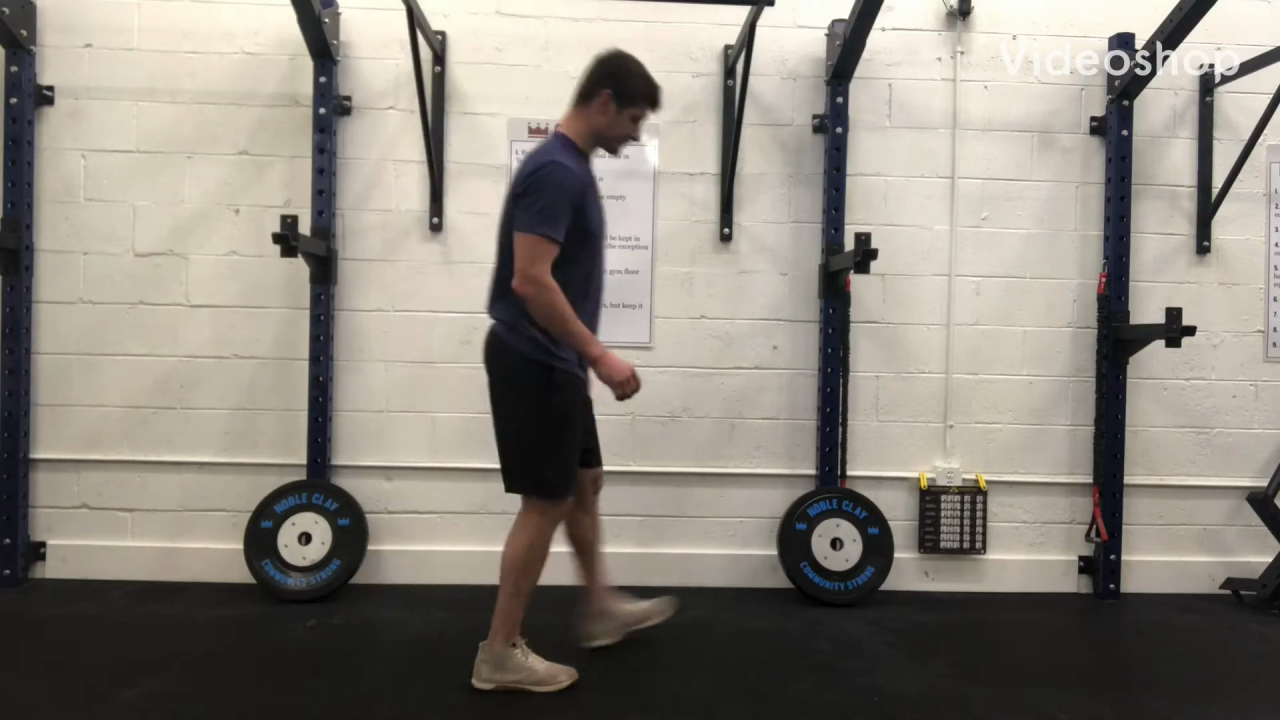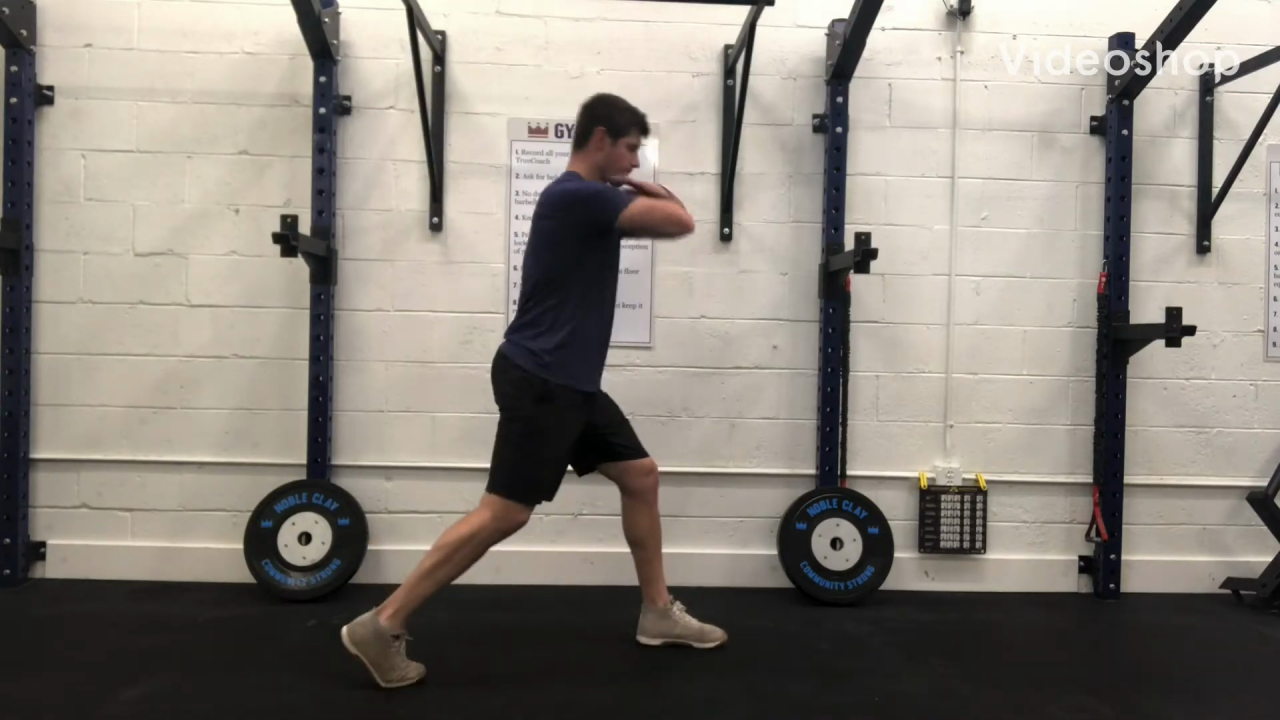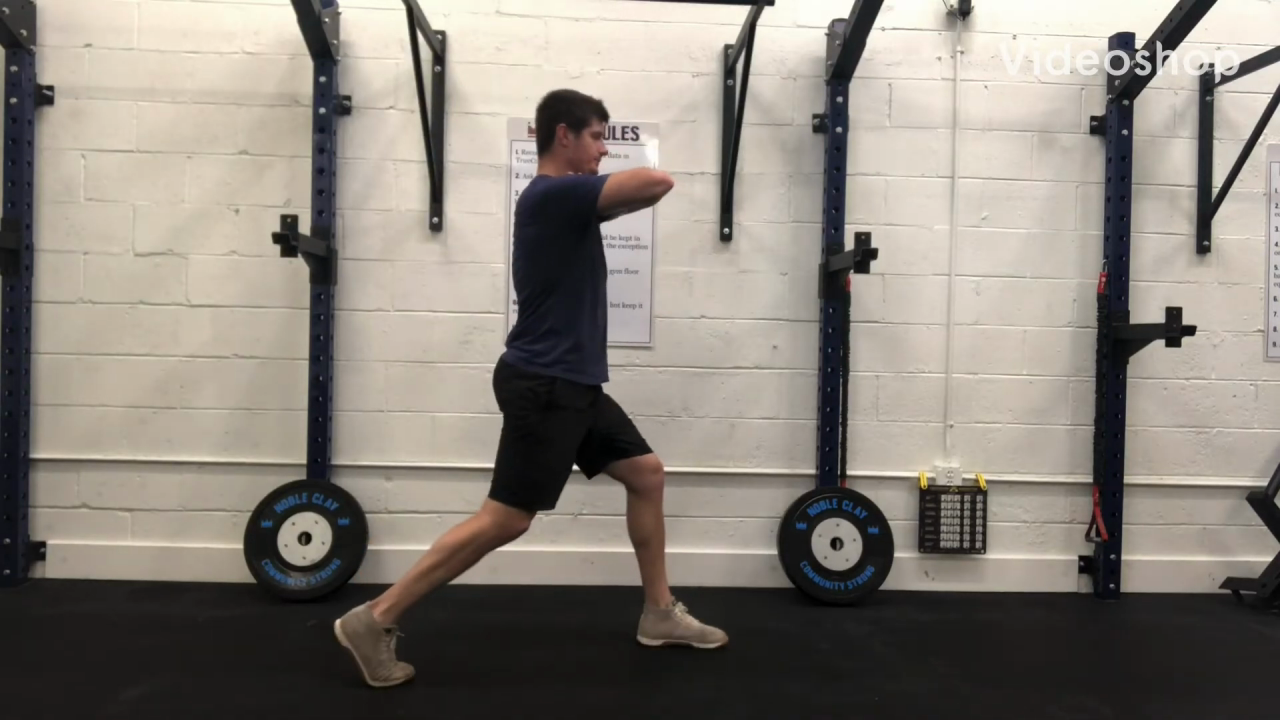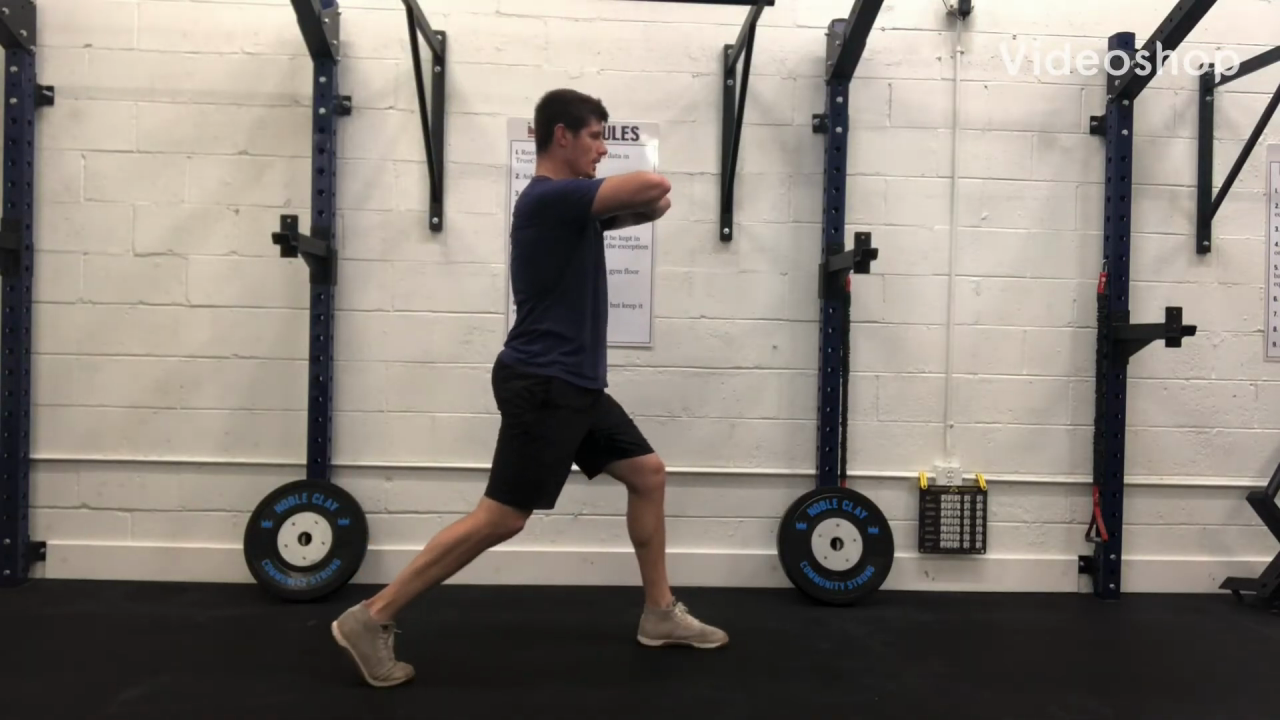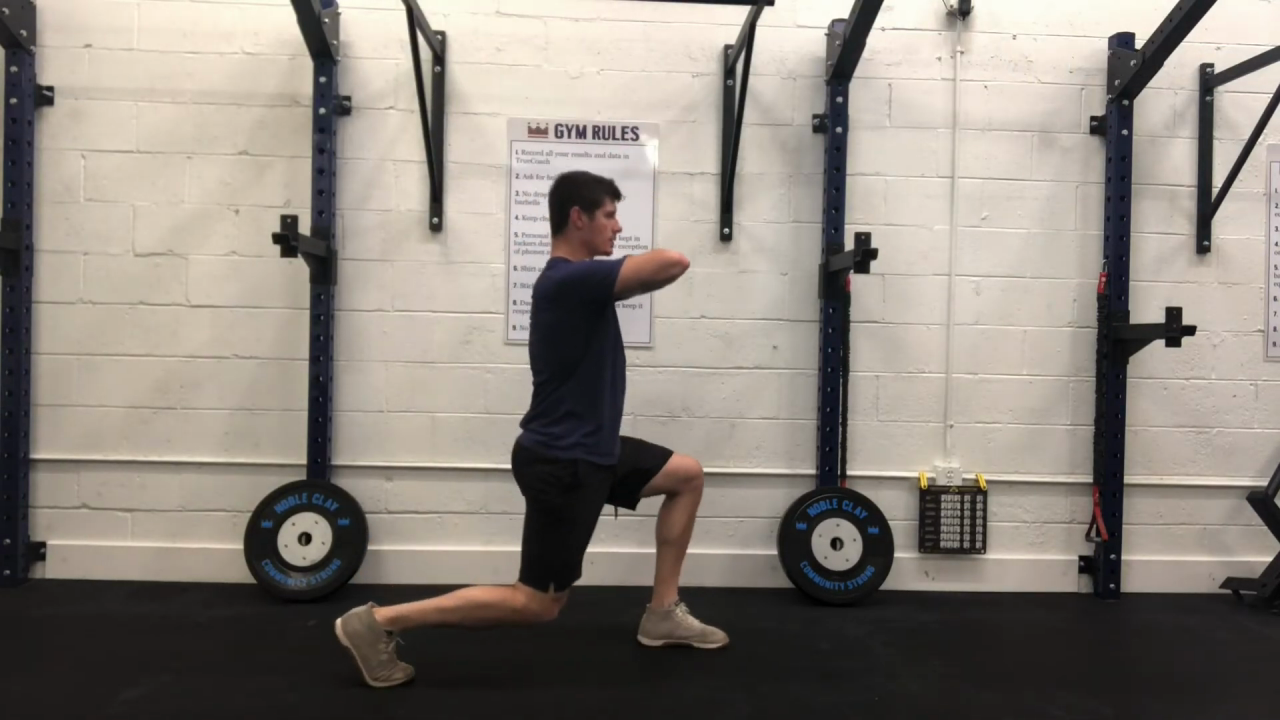
dt=1s
person 1, frame 1
left shoulder: (564, 164)
right shoulder: (558, 171)
right elbow: (531, 279)
left wrist: (582, 354)
right wrist: (599, 357)
left hip: (546, 357)
right hip: (535, 360)
left knee: (583, 483)
right knee: (547, 501)
left ankle: (602, 610)
right ankle: (500, 652)
person 1, frame 2
left shoulder: (594, 200)
right shoulder: (577, 196)
left elbow: (666, 214)
right elbow: (678, 224)
left wrist: (648, 192)
right wrist: (661, 201)
left hip: (573, 380)
right hip: (537, 379)
left knee: (641, 477)
right knee: (505, 511)
left ankle: (658, 612)
right ankle: (383, 627)
person 1, frame 3
left shoulder: (569, 200)
right shoulder: (552, 194)
left elbow: (638, 194)
right elbow: (657, 182)
left wrist: (629, 192)
right wrist: (635, 189)
left hip: (573, 382)
right hip: (542, 384)
left knee: (647, 474)
right knee: (505, 518)
left ankle: (660, 614)
right ankle: (375, 620)
person 1, frame 4
left shoulder: (568, 203)
right shoulder: (550, 198)
left elbow: (650, 205)
right elbow: (653, 186)
left wrist: (646, 204)
right wrist: (647, 198)
left hip: (574, 383)
right hip: (542, 384)
left knee: (649, 475)
right knee: (500, 518)
left ankle: (661, 613)
right ankle: (371, 619)
person 1, frame 5
left shoulder: (577, 279)
right shoulder: (570, 281)
left elbow: (651, 270)
right elbow: (673, 263)
left wrist: (643, 270)
right wrist: (647, 267)
left hip: (588, 449)
right hip: (563, 463)
left knee: (687, 476)
right knee: (536, 604)
left ankle: (663, 612)
right ankle: (378, 622)
